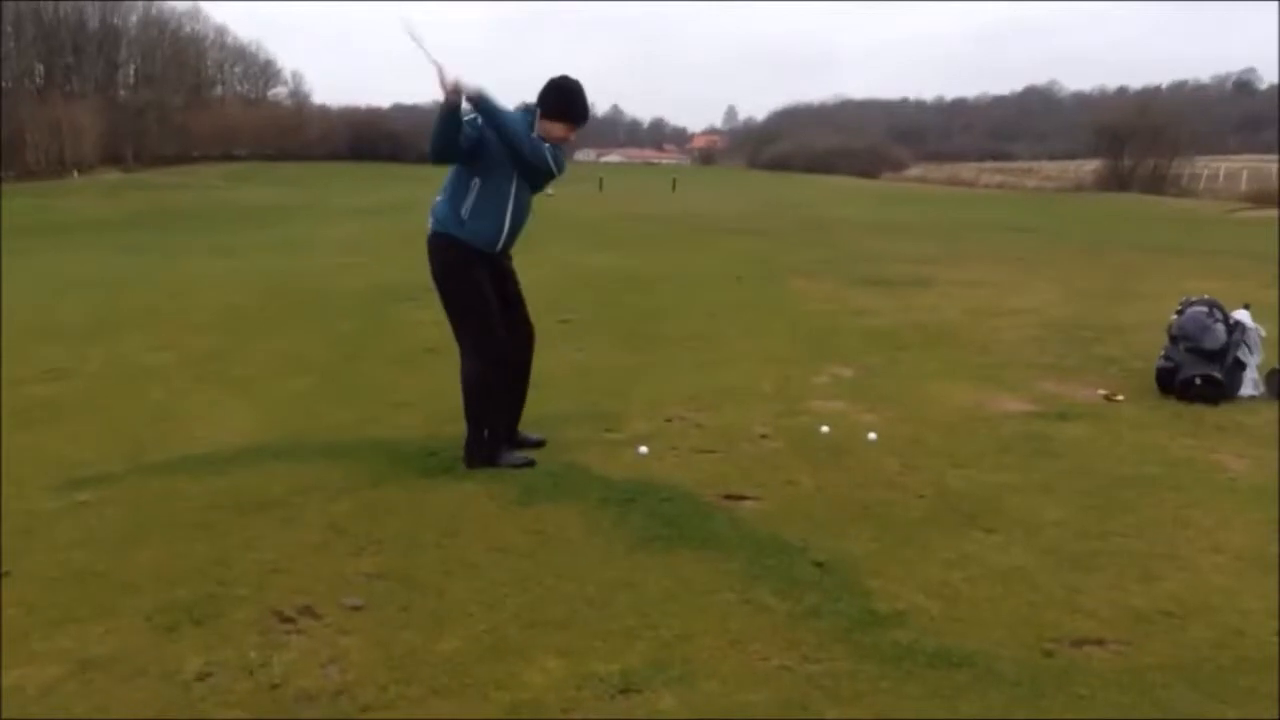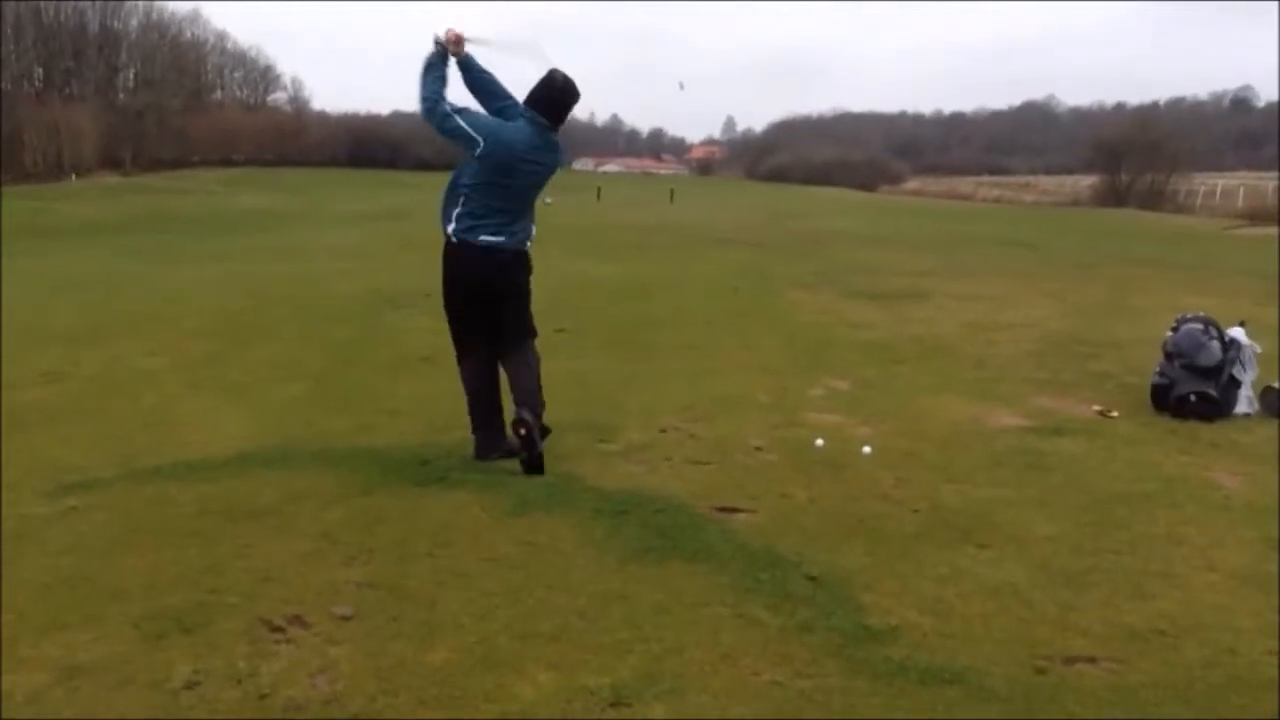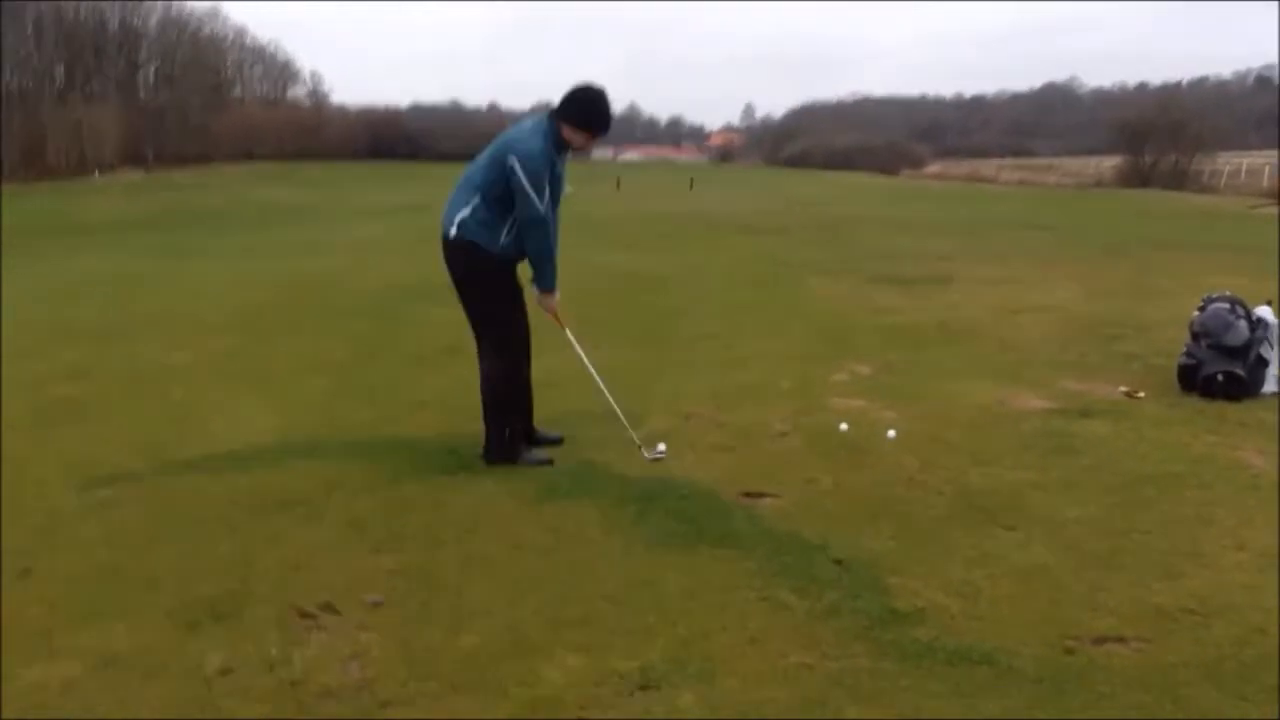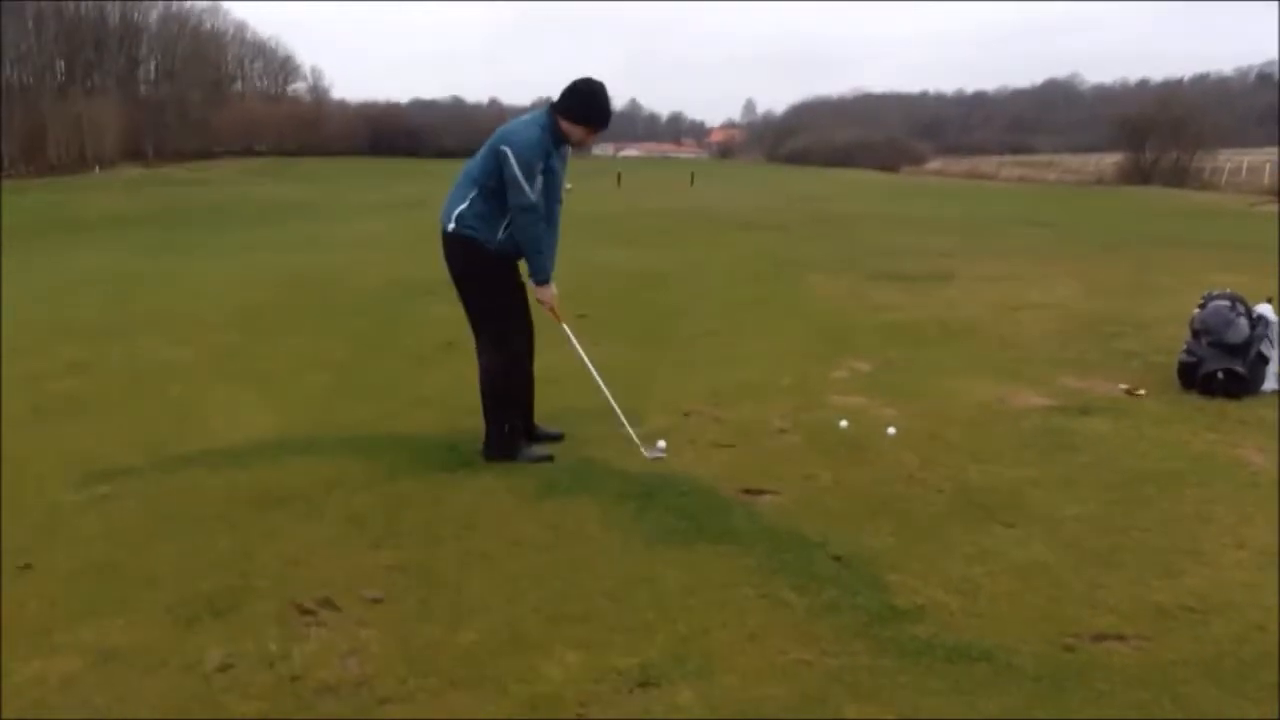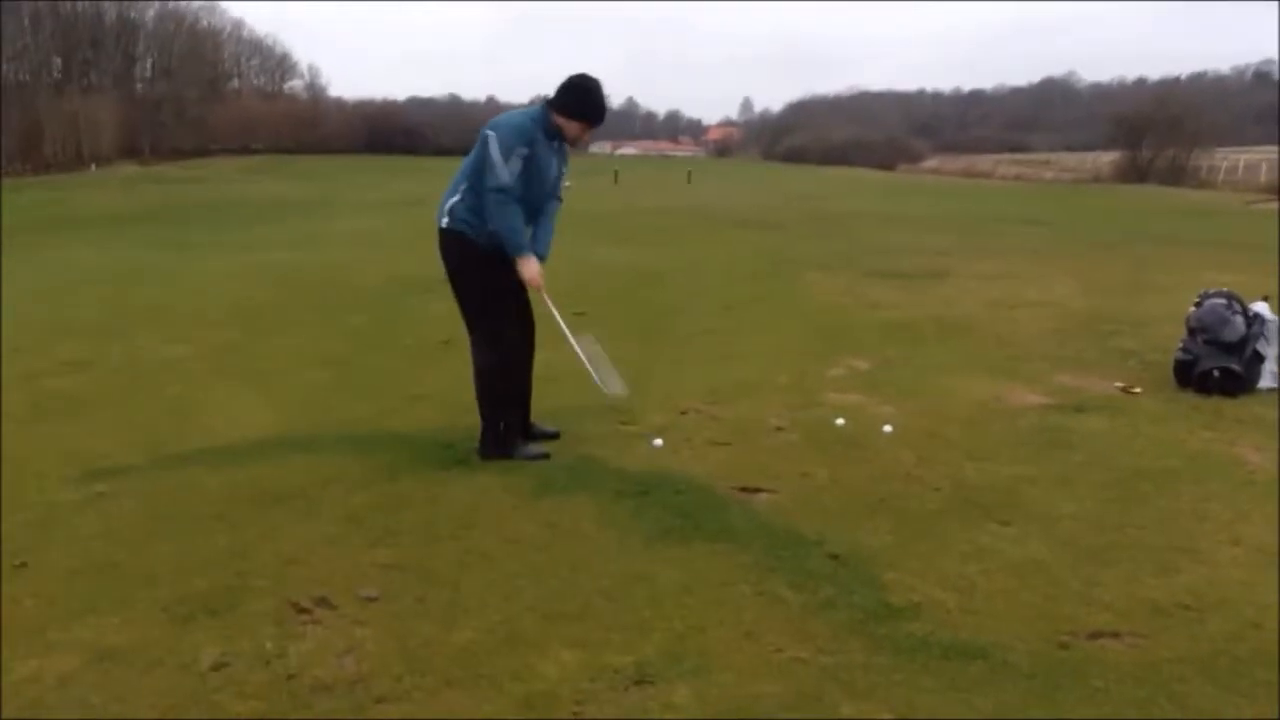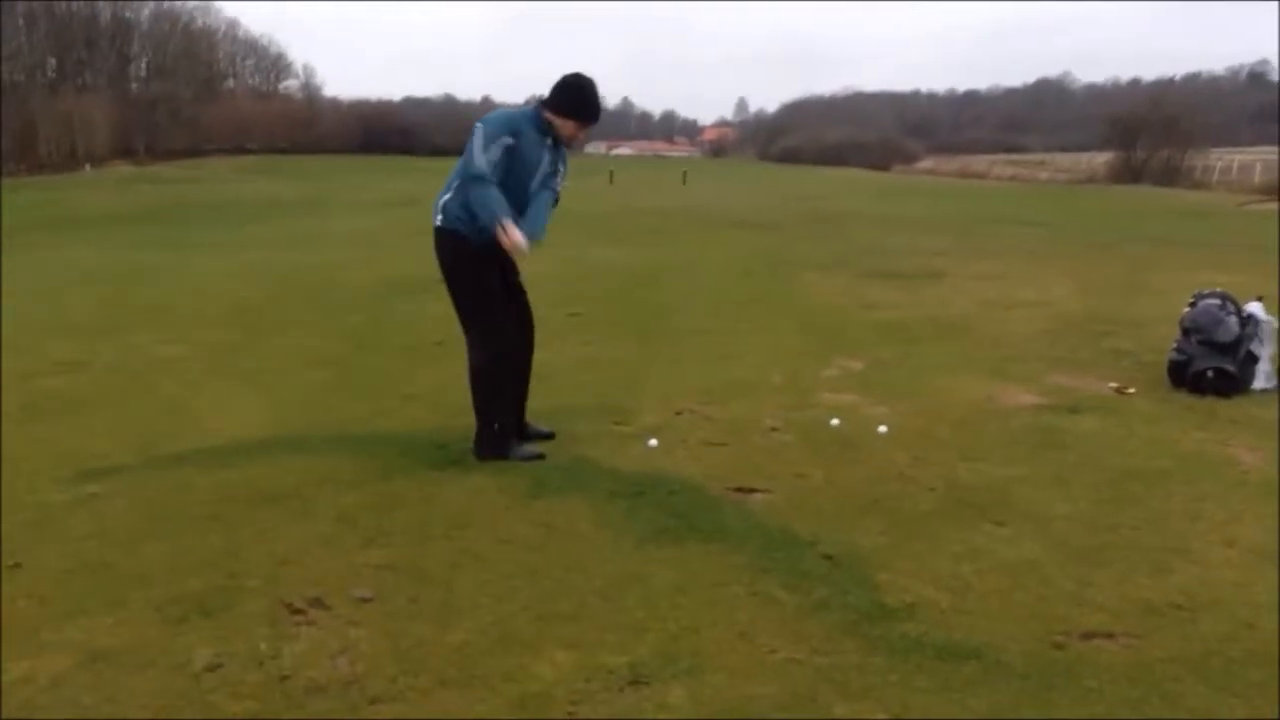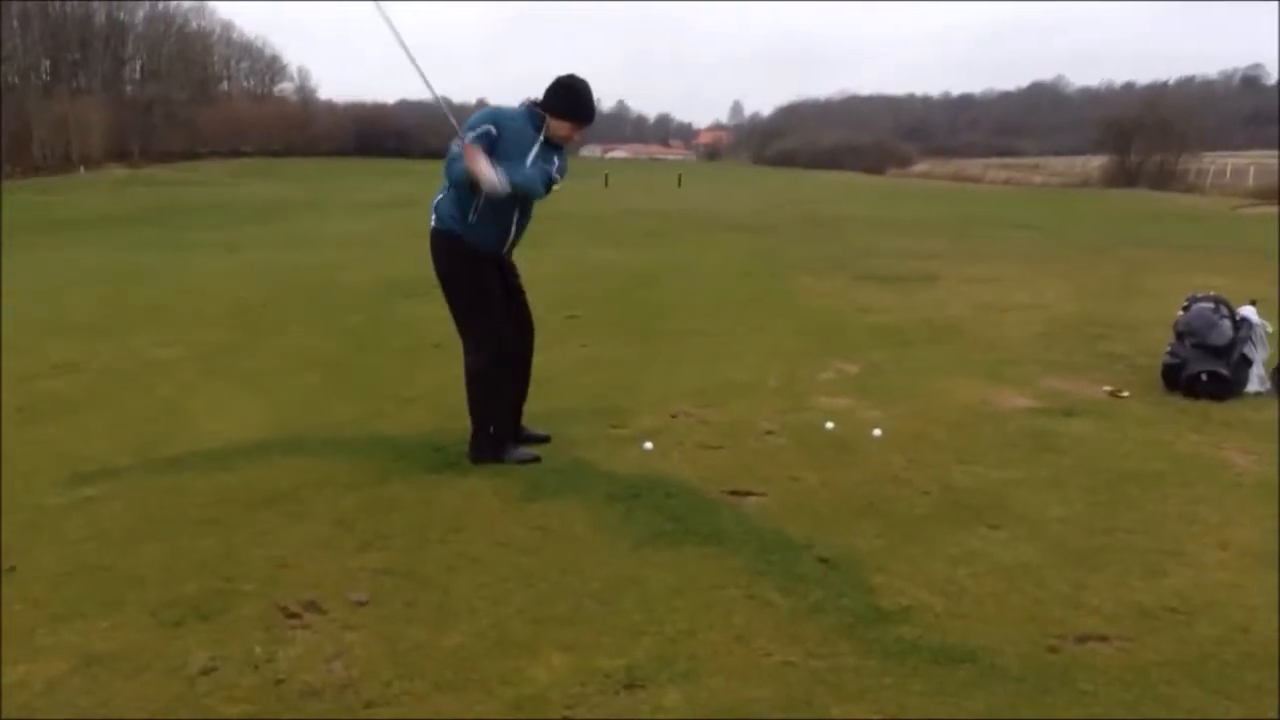
dt=0.7s
person 1, frame 1
left shoulder: (550, 155)
right shoulder: (487, 121)
left elbow: (520, 144)
right elbow: (442, 151)
left wrist: (479, 99)
right wrist: (451, 105)
left hip: (492, 253)
right hip: (454, 244)
left knee: (518, 339)
right knee: (483, 345)
left ankle: (504, 429)
right ankle: (484, 446)
person 1, frame 2
left shoulder: (493, 136)
right shoulder: (551, 150)
left elbow: (433, 106)
right elbow: (506, 104)
left wrist: (442, 52)
right wrist: (465, 59)
left hip: (465, 252)
right hip: (510, 256)
left knee: (475, 348)
right knee: (519, 341)
left ankle: (489, 437)
right ankle: (529, 413)
person 1, frame 3
left shoulder: (547, 142)
right shoulder: (531, 149)
left elbow: (542, 215)
right elbow: (535, 220)
left wrist: (544, 278)
right wrist: (546, 284)
left hip: (489, 244)
right hip: (473, 245)
left knee: (511, 339)
right knee: (501, 342)
left ankle: (519, 431)
right ankle: (503, 443)
person 1, frame 4
left shoulder: (555, 143)
right shoulder: (525, 141)
left elbow: (549, 210)
right elbow: (527, 214)
left wrist: (545, 272)
right wrist: (542, 279)
left hip: (497, 245)
right hip: (471, 240)
left knee: (519, 335)
right knee: (500, 340)
left ankle: (521, 424)
right ankle: (502, 440)
person 1, frame 5
left shoulder: (556, 147)
right shoulder: (512, 130)
left elbow: (548, 204)
right elbow: (500, 196)
left wrist: (536, 256)
right wrist: (522, 255)
left hip: (496, 243)
right hip: (466, 237)
left knee: (520, 331)
right knee: (495, 337)
left ankle: (517, 422)
right ankle: (498, 438)
person 1, frame 6
left shoulder: (556, 154)
right shoulder: (504, 126)
left elbow: (544, 199)
right elbow: (478, 181)
left wrist: (522, 235)
right wrist: (502, 228)
left hip: (494, 245)
right hip: (461, 236)
left knee: (519, 330)
right knee: (490, 336)
left ankle: (512, 421)
right ankle: (492, 438)
person 1, frame 7
left shoulder: (554, 155)
right shoulder: (495, 121)
left elbow: (532, 182)
right elbow: (455, 167)
left wrist: (496, 175)
right wrist: (474, 170)
left hip: (495, 249)
right hip: (457, 239)
left knee: (519, 334)
right knee: (487, 340)
left ankle: (508, 424)
right ankle: (488, 441)
